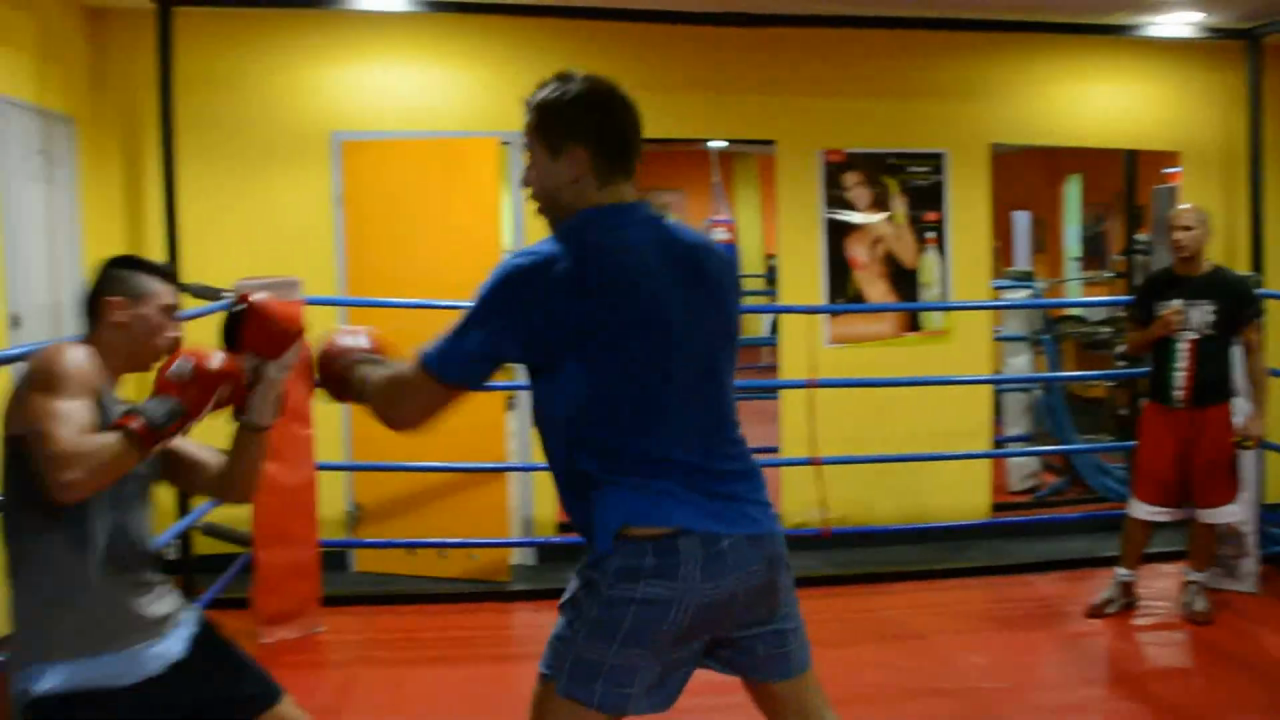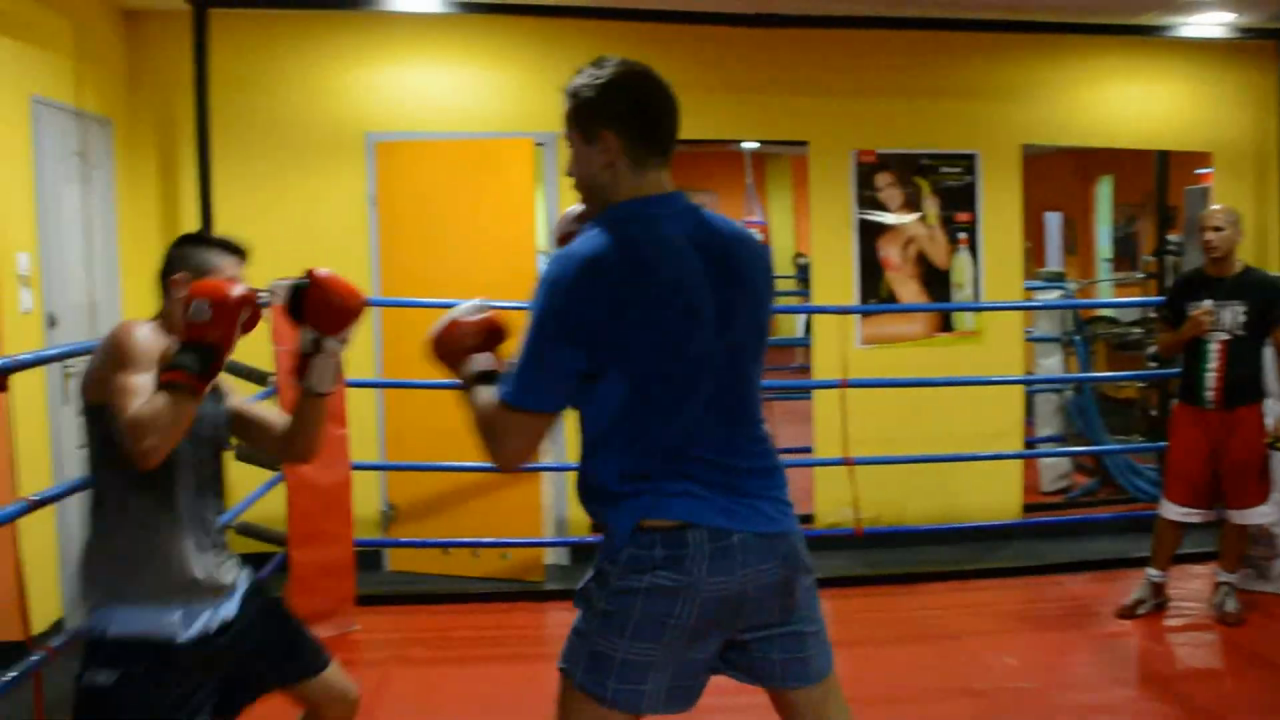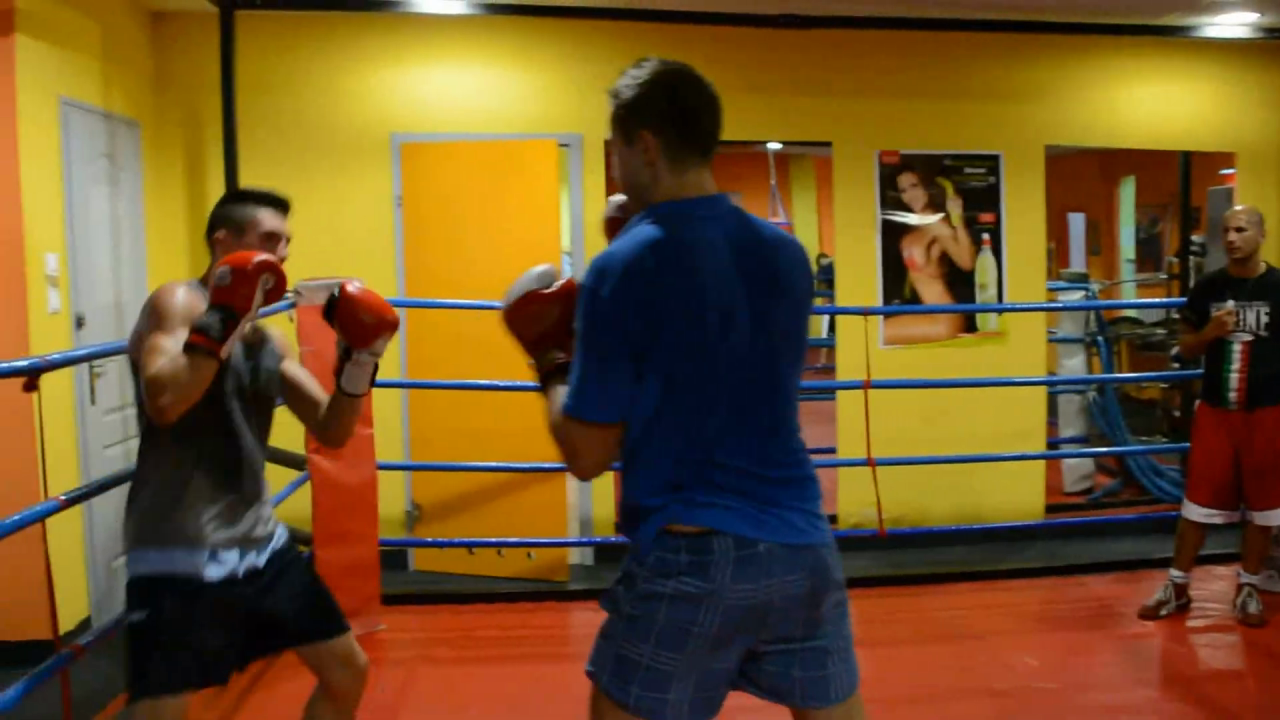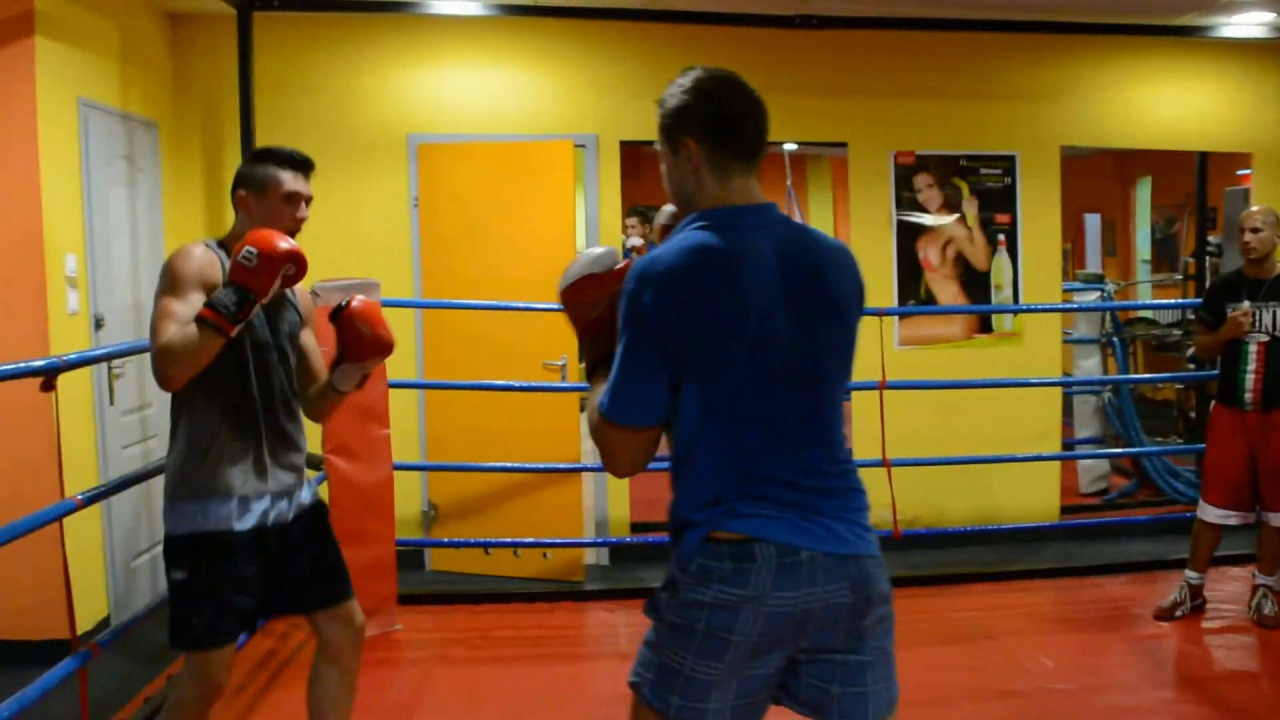
dt=0.1s
person 1, frame 1
left shoulder: (541, 280)
right shoulder: (709, 260)
left elbow: (406, 406)
left wrist: (350, 366)
left hip: (651, 561)
right hip: (749, 541)
person 1, frame 2
left shoulder: (581, 271)
right shoulder: (745, 251)
left elbow: (511, 446)
left wrist: (474, 368)
left hip: (661, 554)
right hip: (769, 538)
person 1, frame 3
left shoulder: (621, 271)
right shoulder: (788, 257)
left elbow: (588, 454)
left wrist: (552, 362)
left hip: (687, 559)
right hip: (800, 548)
person 1, frame 4
left shoulder: (663, 277)
right shoulder: (838, 266)
left elbow: (624, 454)
left wrist: (600, 353)
left hip: (732, 569)
right hip: (849, 559)
person 2, frame 1
left shoulder: (128, 416)
right shoulder: (65, 368)
left elbow: (237, 485)
right elbow: (69, 476)
left wrist: (264, 390)
right wrist: (162, 415)
left hip: (168, 637)
right hip: (81, 670)
person 2, frame 2
left shoulder: (213, 387)
right shoulder: (137, 343)
left elbow: (296, 447)
right elbow: (144, 445)
left wrist: (326, 349)
right wrist: (199, 359)
left hip: (224, 594)
right hip: (140, 620)
person 2, frame 3
left shoulder: (269, 344)
right shoulder: (177, 303)
left elbow: (332, 431)
right elbow: (163, 404)
left wrist: (359, 359)
right wrist: (221, 319)
left hip: (258, 544)
right hip: (177, 560)
left knee: (348, 670)
person 2, frame 4
left shoulder: (292, 292)
right shoulder: (196, 264)
left elbow: (319, 407)
right elbow: (168, 370)
left wrist: (352, 364)
right wrist: (238, 296)
left hip: (287, 494)
right hip: (211, 504)
left knee: (344, 632)
right knee: (207, 674)
person 3, frame 1
left shoulder: (1232, 287)
right shoulder: (1154, 286)
left elbow: (1253, 349)
right elbow: (1132, 345)
left wrist: (1257, 412)
right wrist: (1157, 329)
left hip: (1210, 411)
right hip: (1161, 409)
left knee: (1208, 504)
right knee: (1144, 499)
left ankle: (1195, 586)
right ankle: (1123, 584)
person 3, frame 2
right shoulder: (1184, 287)
right elbow: (1163, 346)
right wrist: (1188, 330)
left hip: (1241, 411)
right hip: (1191, 409)
left knee: (1241, 505)
right knee: (1175, 501)
left ankle: (1225, 587)
right ankle: (1154, 585)
person 3, frame 3
right shoulder: (1207, 287)
right elbow: (1186, 347)
right wrist: (1211, 331)
right hip: (1214, 410)
right knee: (1198, 502)
right ankle: (1177, 586)
person 3, frame 4
right shoulder: (1223, 288)
right elbow: (1201, 348)
right wrist: (1226, 332)
right hip: (1229, 410)
right knee: (1213, 503)
right ankle: (1192, 587)
